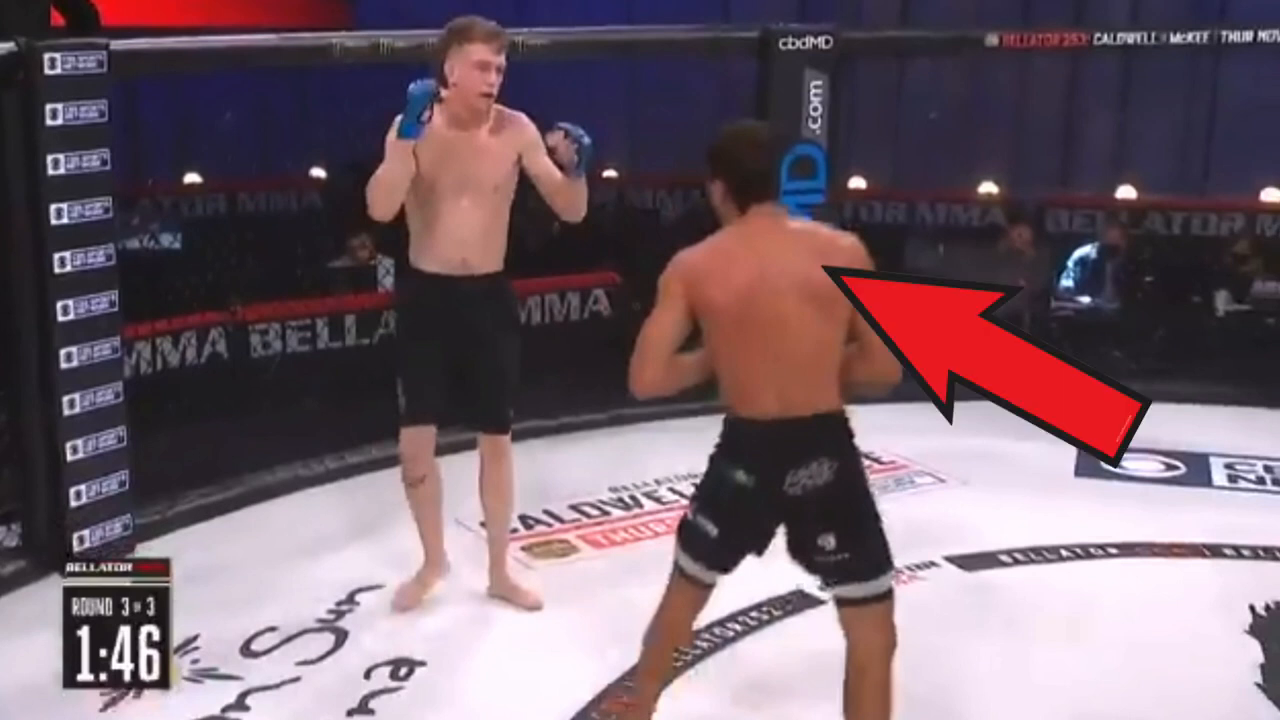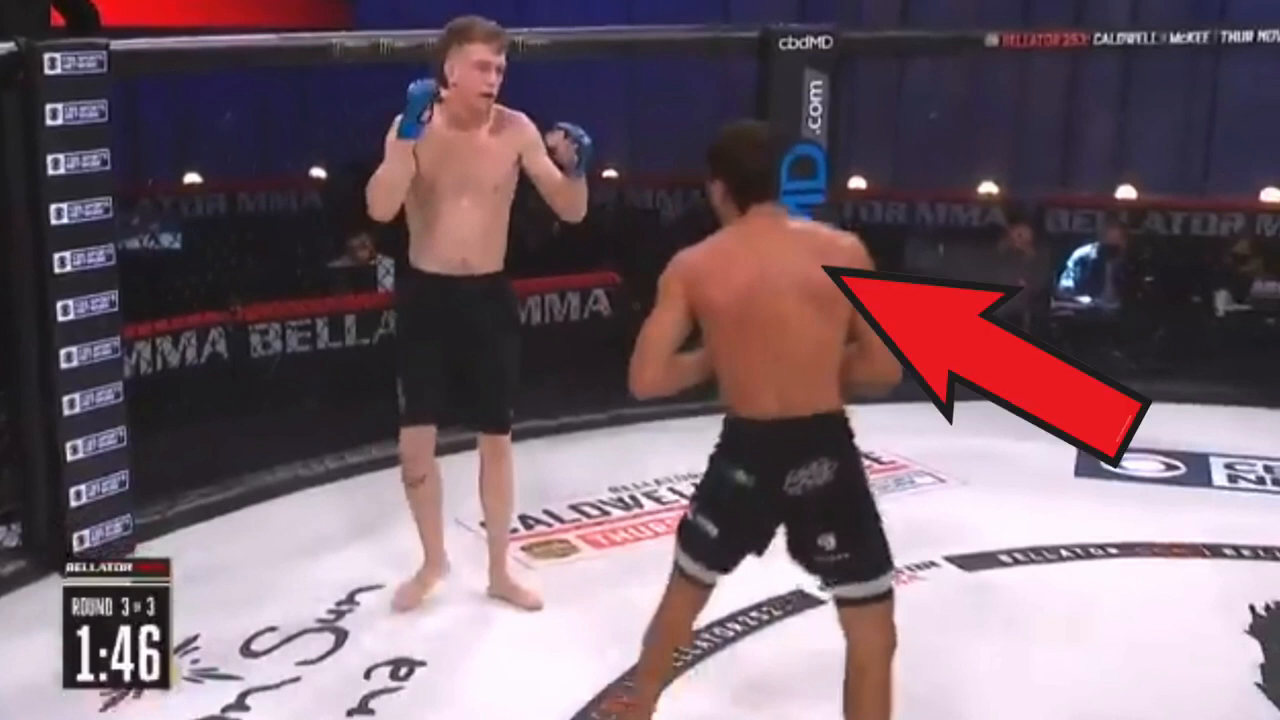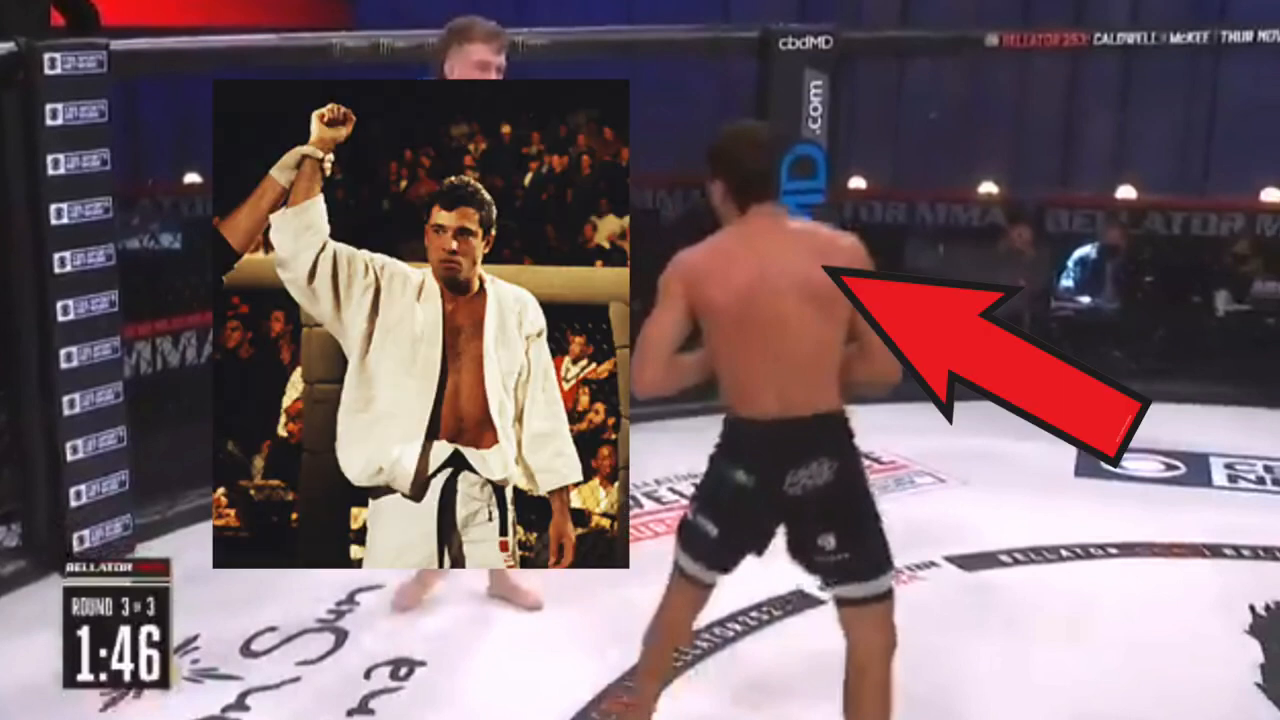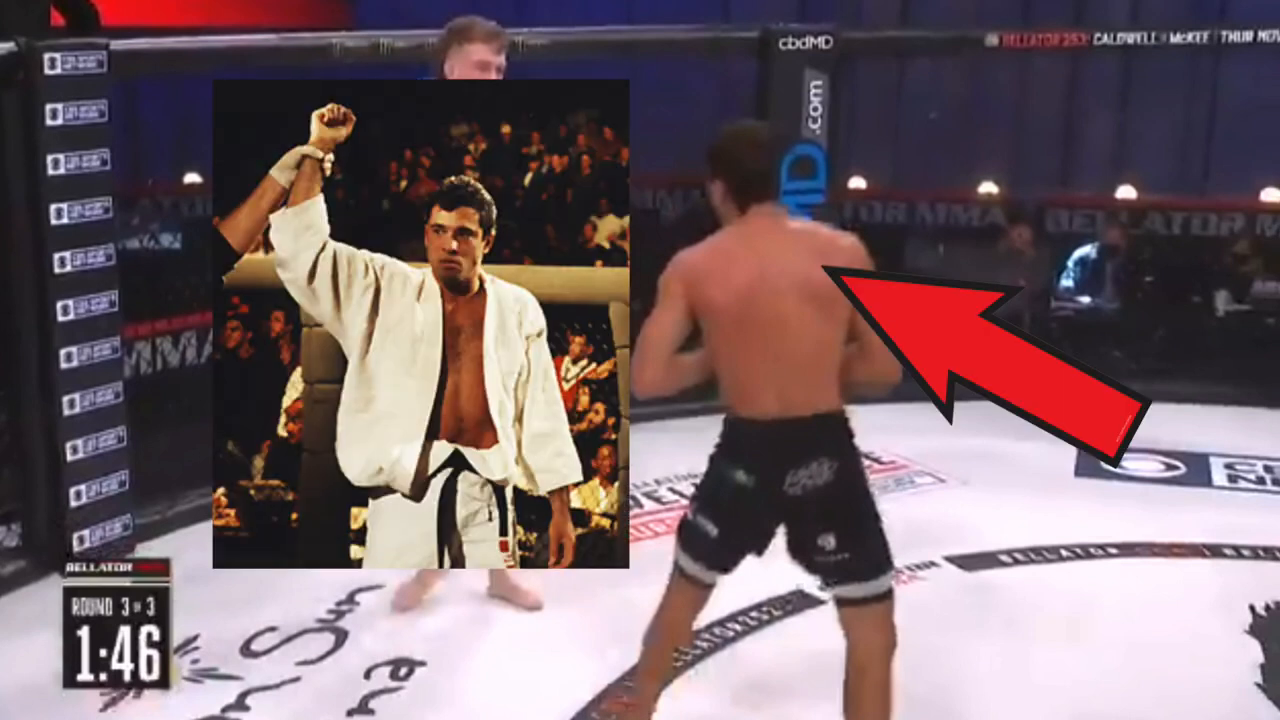
dt=0.3s
person 1, frame 1
left shoulder: (692, 266)
right shoulder: (843, 250)
left elbow: (646, 379)
right elbow: (886, 368)
left hip: (745, 452)
right hip: (825, 453)
left knee: (682, 591)
right knee: (872, 631)
person 1, frame 2
left shoulder: (691, 266)
right shoulder: (843, 251)
left elbow: (646, 379)
right elbow: (885, 369)
left hip: (745, 453)
right hip: (824, 452)
left knee: (683, 591)
right knee: (871, 631)
person 1, frame 3
left shoulder: (692, 266)
right shoulder: (844, 250)
left elbow: (646, 380)
right elbow: (886, 369)
left hip: (746, 452)
right hip: (825, 452)
left knee: (684, 591)
right knee: (872, 630)
person 1, frame 4
left shoulder: (691, 266)
right shoulder: (843, 251)
left elbow: (646, 379)
right elbow: (885, 368)
left hip: (745, 452)
right hip: (824, 452)
left knee: (683, 592)
right knee: (872, 632)
person 2, frame 1
left shoulder: (516, 130)
right shoulder: (412, 127)
left elbow: (572, 211)
right elbow: (380, 209)
left wrist: (574, 167)
right wrist: (410, 130)
left hip: (488, 297)
right hip: (425, 295)
left knee: (496, 441)
right knee: (415, 443)
left ankle: (499, 570)
right ankle: (433, 561)
person 2, frame 2
left shoulder: (516, 131)
right shoulder: (411, 126)
left elbow: (572, 211)
right elbow: (380, 209)
left wrist: (574, 166)
right wrist: (409, 133)
left hip: (489, 297)
right hip: (425, 295)
left knee: (496, 441)
right knee: (415, 443)
left ankle: (499, 571)
right ankle: (432, 562)
person 2, frame 3
left shoulder: (517, 309)
right shoulder: (386, 290)
left elbow: (541, 409)
right elbow: (303, 251)
left wrist: (560, 509)
right wrist: (317, 152)
left hip: (481, 485)
right hip: (405, 484)
left knee: (496, 593)
right knee: (395, 600)
person 2, frame 4
left shoulder: (517, 310)
right shoulder: (385, 291)
left elbow: (541, 411)
right elbow: (303, 251)
left wrist: (561, 510)
right wrist: (316, 152)
left hip: (482, 488)
right hip: (405, 488)
left knee: (495, 603)
right knee: (396, 603)
